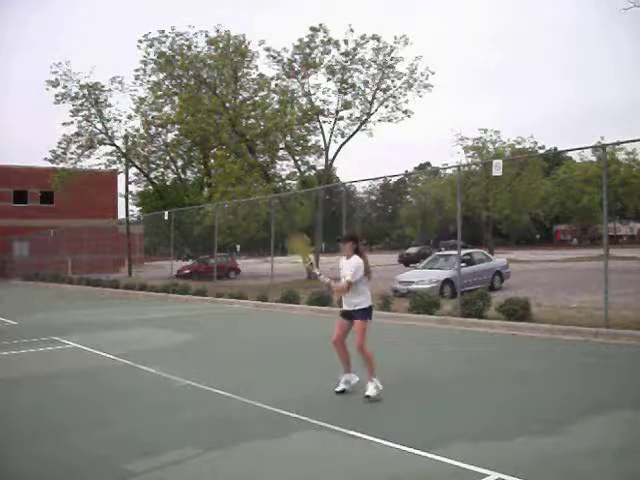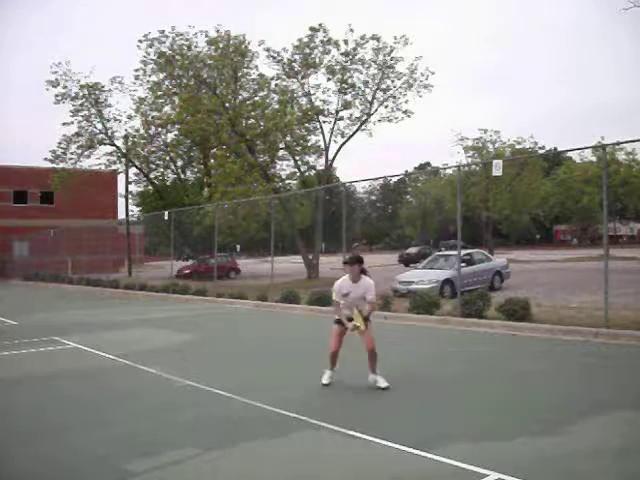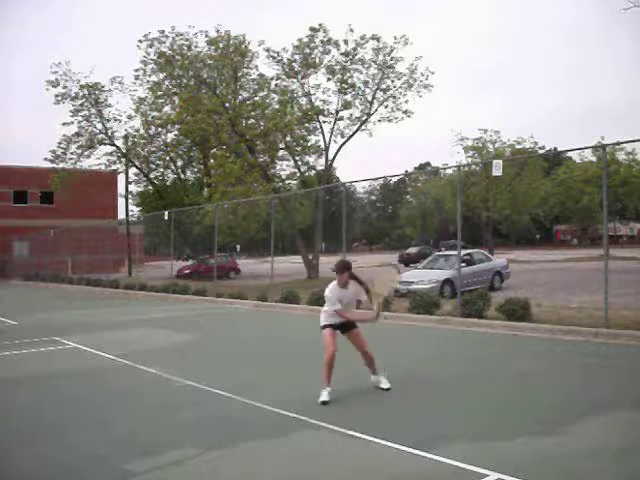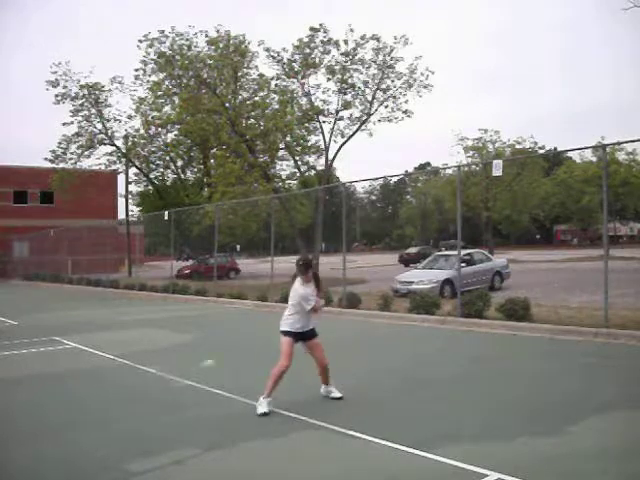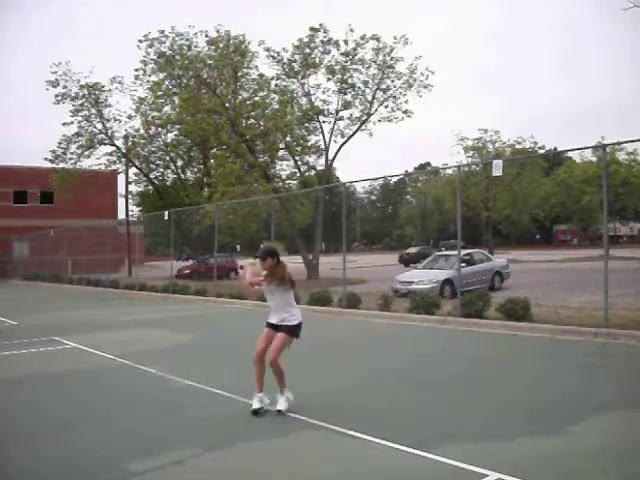
dt=0.4s
person 1, frame 1
left shoulder: (357, 263)
right shoulder: (343, 262)
left elbow: (344, 288)
right elbow: (341, 285)
left wrist: (331, 284)
right wrist: (333, 283)
left hip: (362, 308)
right hip: (348, 307)
left knee: (360, 345)
right knee: (337, 340)
left ankle: (373, 381)
right ankle: (349, 376)
person 1, frame 2
left shoulder: (368, 283)
right shoulder: (340, 283)
left elbow: (371, 305)
right elbow: (337, 306)
left wrist: (362, 319)
right wrist: (346, 323)
left hip: (361, 316)
right hip: (342, 316)
left knee: (371, 347)
right knee: (334, 349)
left ankle: (374, 375)
right ankle: (330, 371)
person 1, frame 3
left shoulder: (355, 285)
right shoulder: (330, 292)
left elbow: (367, 302)
right elbow: (343, 314)
left wrist: (371, 314)
right wrist: (367, 318)
left hip: (347, 320)
right hip: (329, 320)
left knee: (365, 351)
right knee: (330, 352)
left ankle: (376, 376)
right ankle: (326, 389)
person 1, frame 4
left shoulder: (310, 281)
right shoulder: (302, 291)
right elbow: (316, 309)
left wrist: (317, 301)
right wrist: (320, 303)
left hip: (306, 327)
right hip: (290, 328)
left knee: (323, 363)
right knee: (284, 364)
left ankle: (327, 387)
right ankle: (265, 399)
person 1, frame 5
left shoulder: (278, 278)
right shoulder: (267, 276)
left elbow: (250, 281)
right elbow: (250, 283)
left wrist: (248, 273)
right wrist: (247, 273)
left hip: (290, 323)
right hip: (274, 321)
left knee: (272, 358)
right knee: (258, 355)
left ankle: (284, 394)
right ankle: (259, 397)
